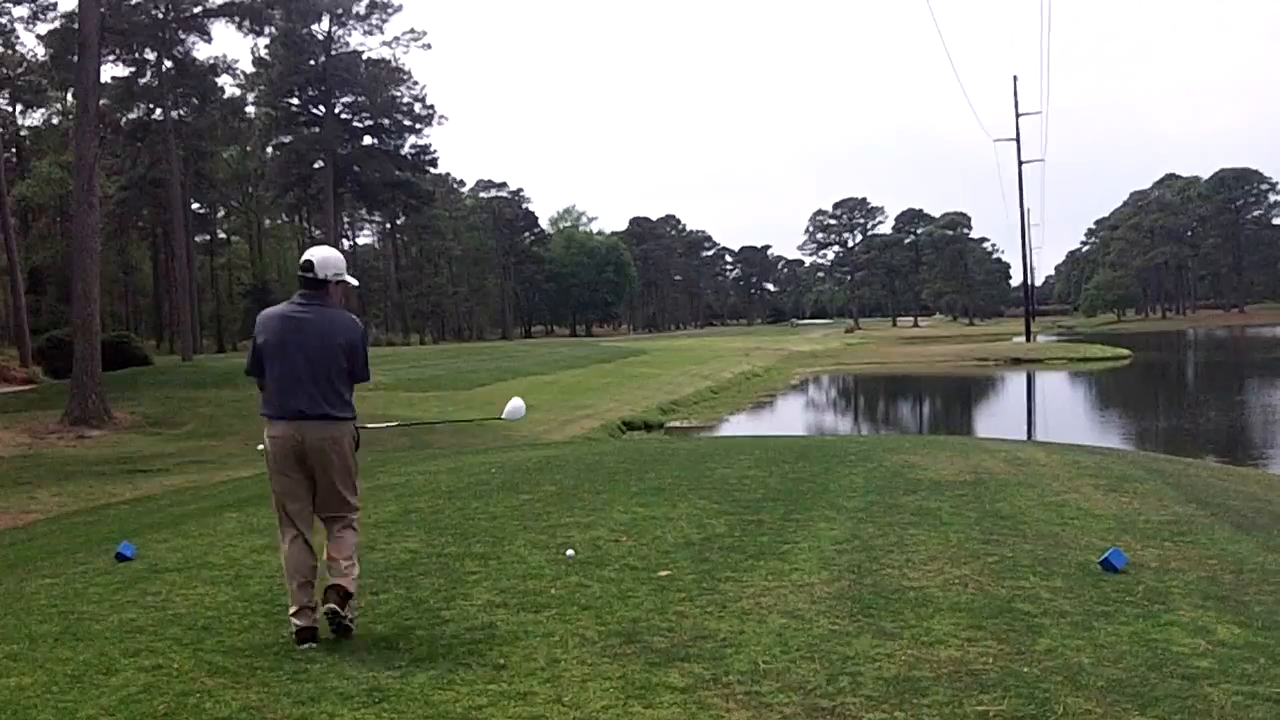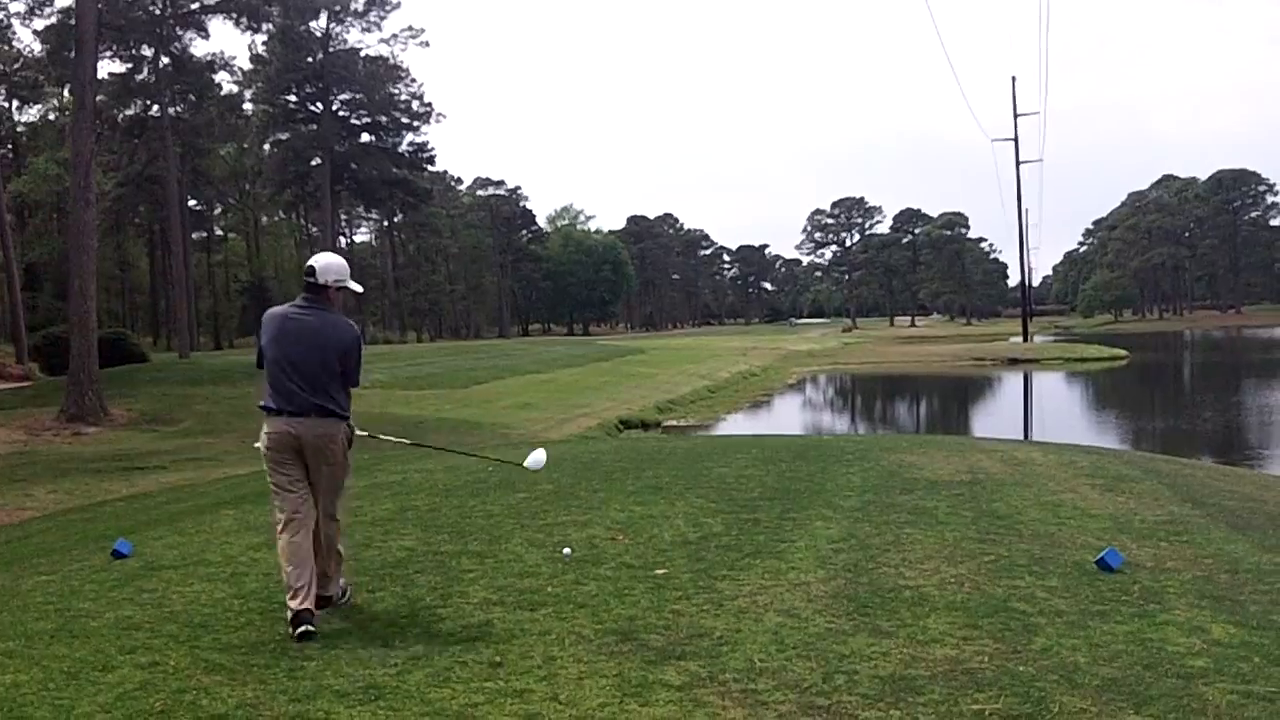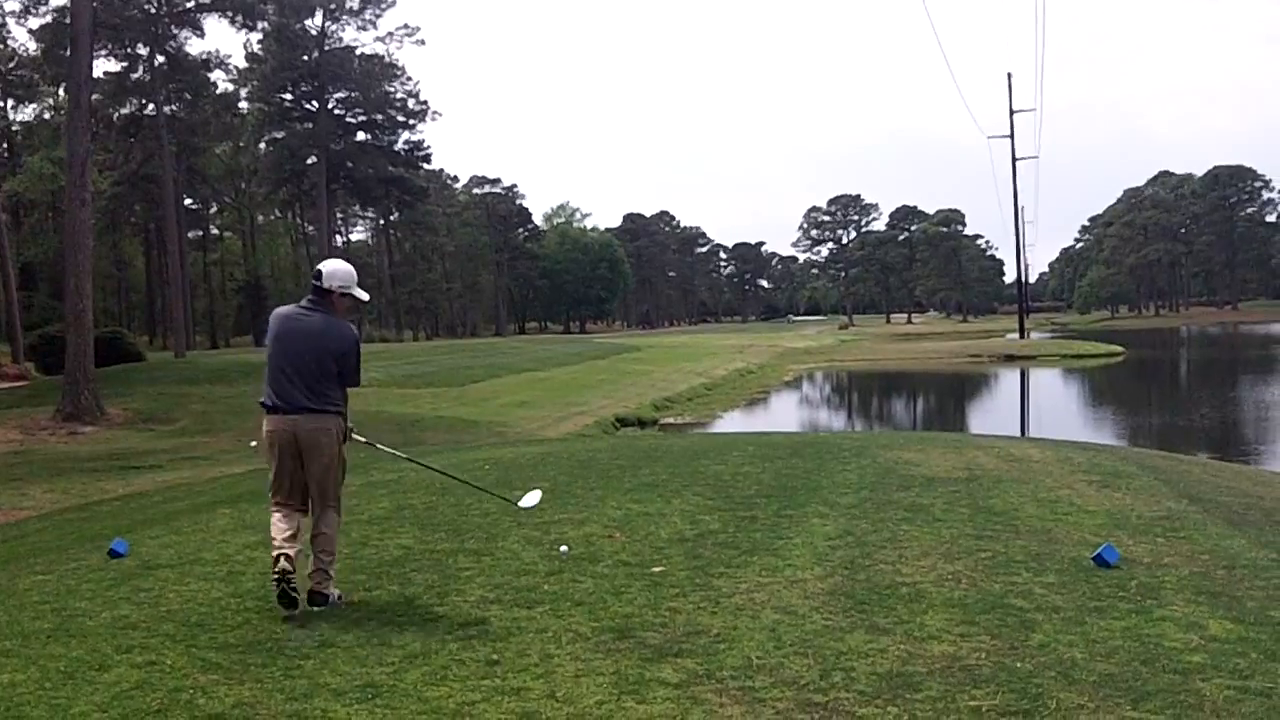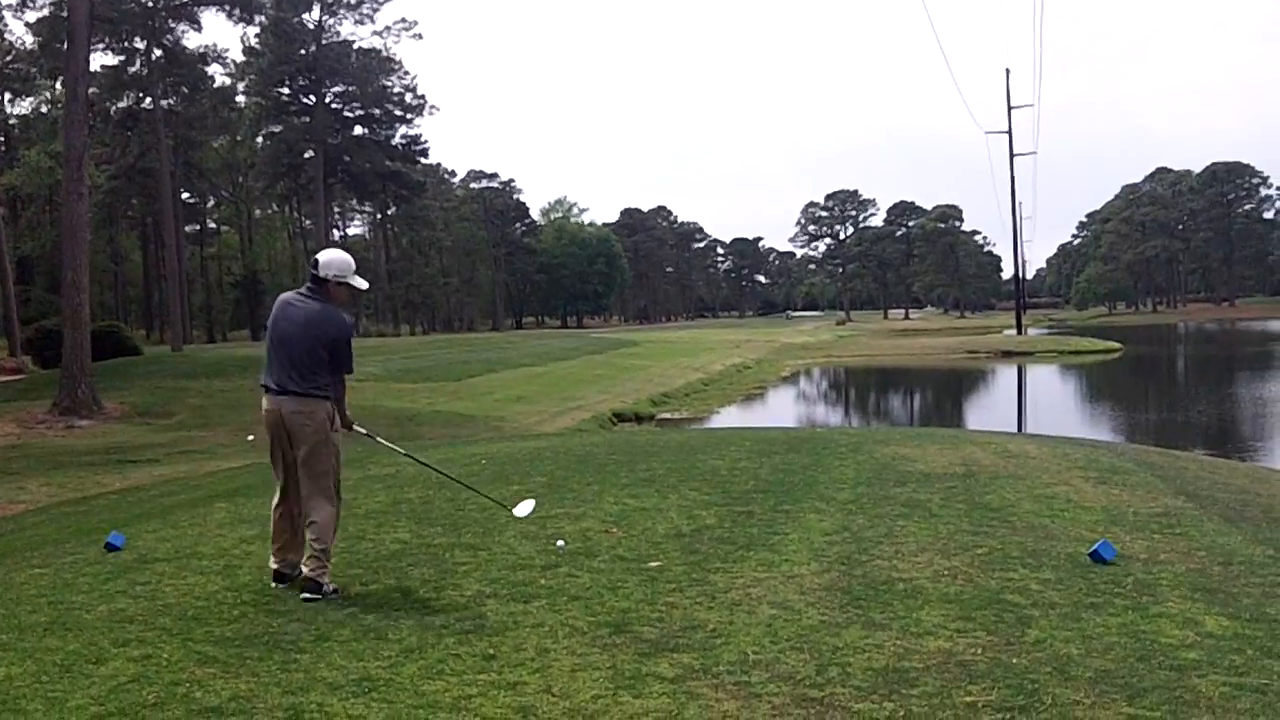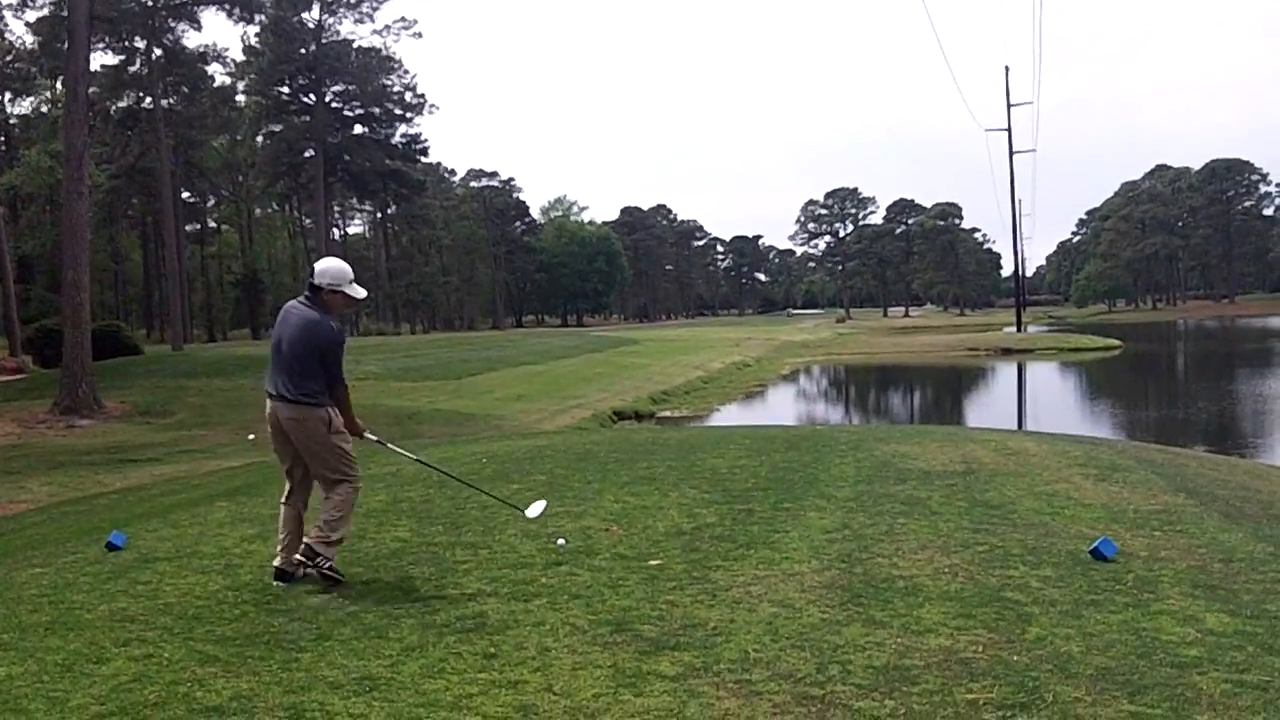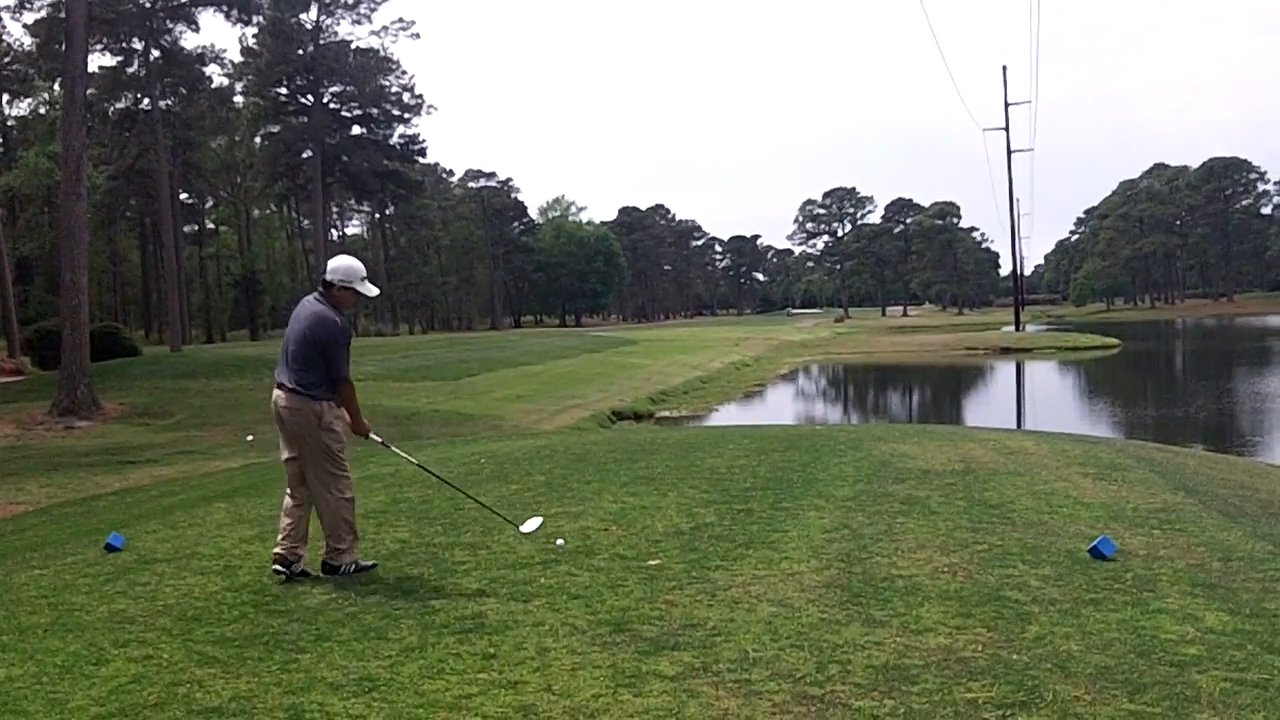
dt=0.2s
person 1, frame 1
left shoulder: (267, 321)
right shoulder: (349, 326)
left elbow: (261, 380)
right elbow: (354, 381)
left hip: (282, 433)
right hip: (332, 431)
left knee: (294, 530)
right knee: (341, 519)
left ankle: (303, 621)
right ankle: (338, 594)
person 1, frame 2
left shoulder: (272, 319)
right shoulder: (346, 331)
right elbow: (347, 386)
left hip: (280, 427)
right hip: (326, 428)
left knee: (292, 520)
right knee: (326, 513)
left ankle: (301, 608)
right ankle: (327, 590)
person 1, frame 3
left shoulder: (278, 318)
right shoulder: (345, 334)
right elbow: (345, 387)
right wrist: (341, 424)
left hip: (278, 423)
right hip: (322, 425)
left knee: (285, 503)
right knee: (326, 508)
left ankle: (284, 565)
right ankle: (320, 586)
person 1, frame 4
left shoulder: (281, 304)
right shoulder: (337, 322)
right elbow: (338, 375)
right wrist: (342, 415)
left hip: (275, 404)
right hip: (312, 410)
left knee: (287, 489)
right knee: (321, 495)
left ankle: (283, 567)
right ankle: (315, 576)
person 1, frame 5
left shoulder: (288, 311)
right shoulder: (328, 330)
right elbow: (336, 385)
left wrist: (340, 417)
right wrist: (350, 422)
left hip: (278, 408)
right hip: (310, 414)
left knee: (296, 489)
right knee: (344, 481)
left ankle: (287, 564)
right ankle: (316, 550)
person 1, frame 6
left shoulder: (307, 304)
right shoulder: (333, 325)
right elbow: (341, 381)
left wrist: (337, 409)
right wrist: (356, 420)
left hip: (285, 399)
right hip: (309, 407)
left knee: (300, 483)
right knee: (335, 485)
left ankle: (288, 554)
right ankle: (339, 558)
